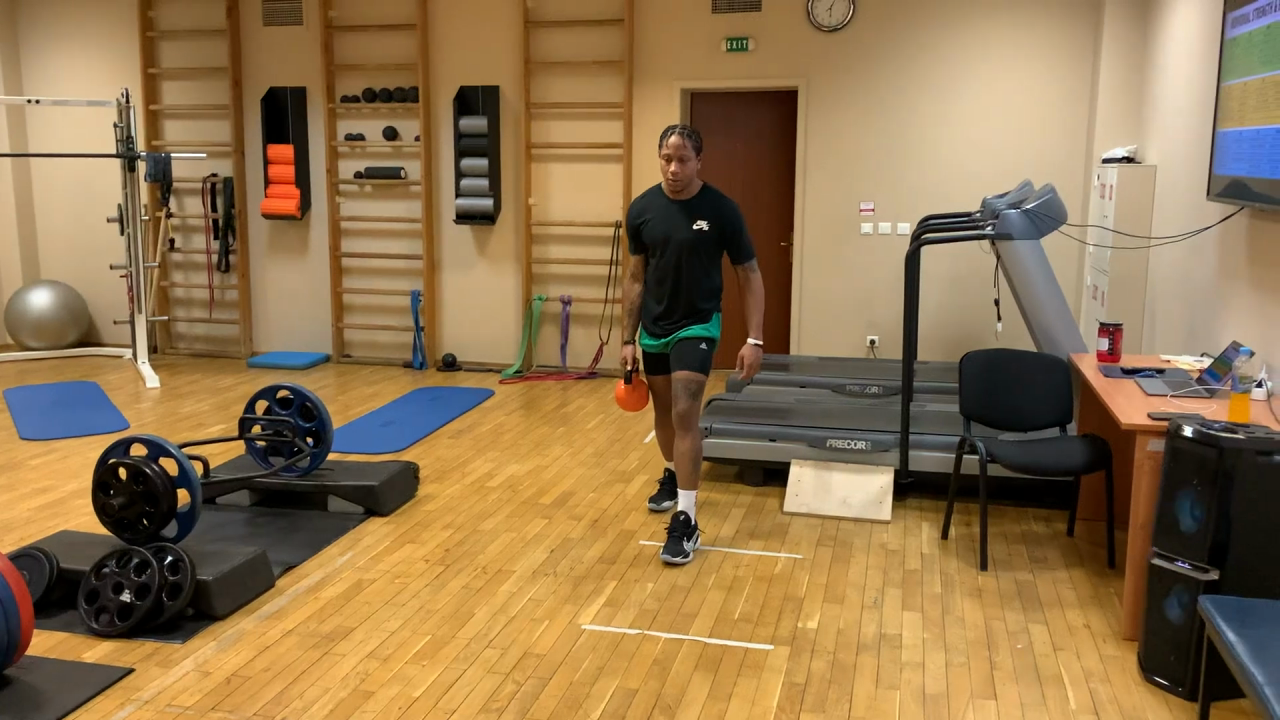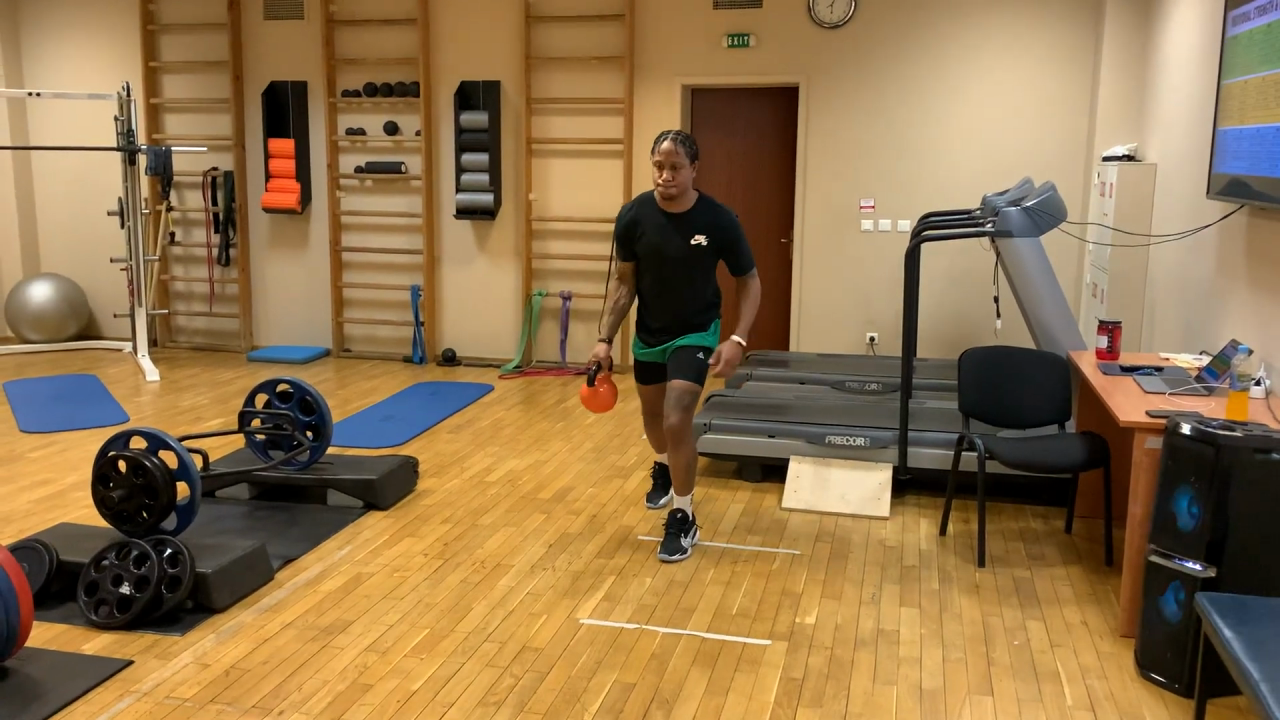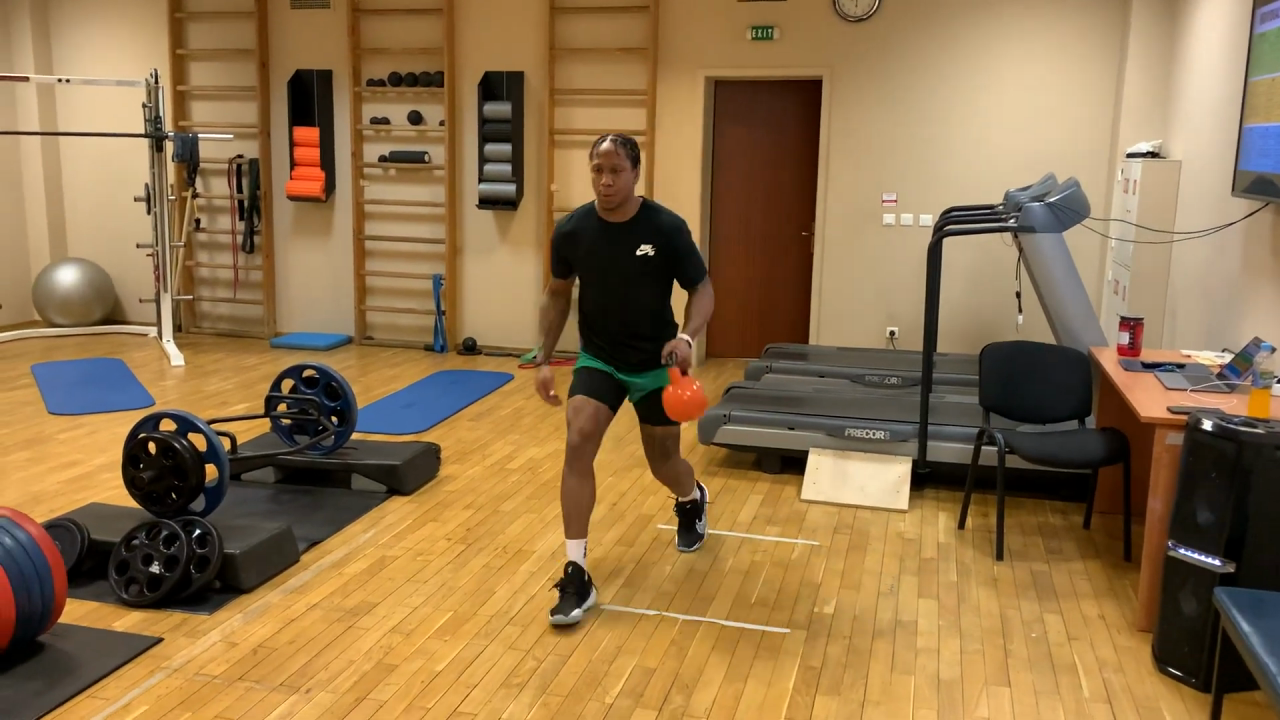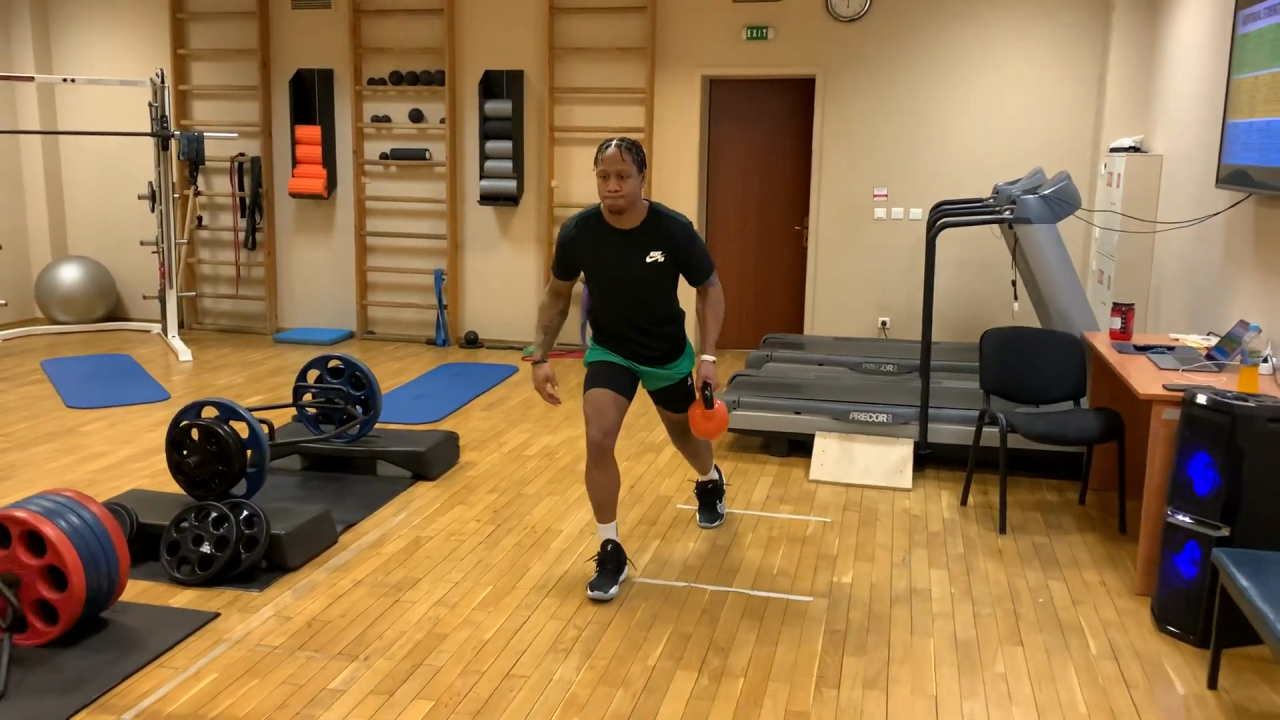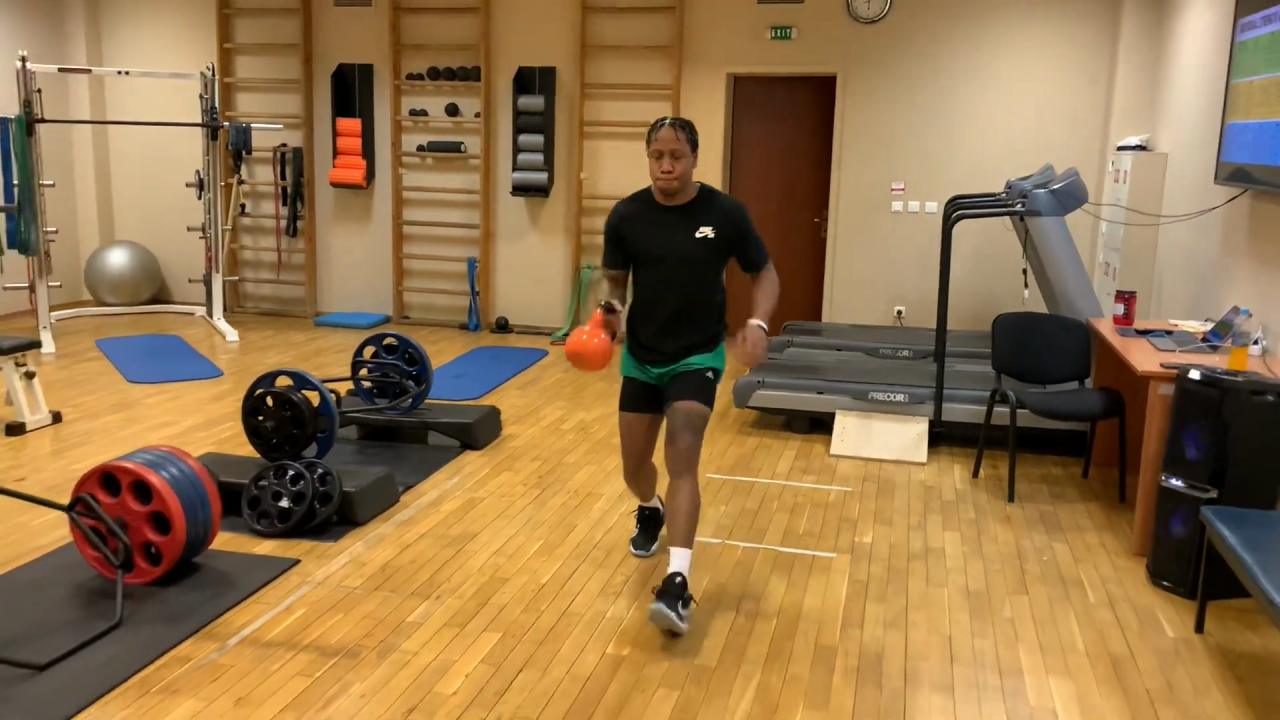
dt=0.7s
person 1, frame 1
left shoulder: (721, 209)
right shoulder: (642, 209)
left elbow: (749, 275)
right elbow: (636, 277)
left wrist: (754, 339)
right wrist: (628, 338)
left hip: (697, 326)
right hip: (653, 328)
left knee: (684, 414)
right knee: (663, 411)
left ankle: (686, 520)
right ankle: (672, 477)
person 1, frame 2
left shoulder: (718, 220)
right shoulder: (633, 215)
left elbow: (750, 281)
right elbow: (624, 280)
left wrist: (737, 338)
right wrist: (607, 336)
left hip: (696, 335)
right hip: (648, 334)
left knee: (676, 422)
right knee: (652, 419)
left ankle: (683, 517)
right ankle: (665, 466)
person 1, frame 3
left shoulder: (666, 228)
right shoulder: (571, 230)
left elbow: (702, 290)
right elbow: (559, 291)
left wrist: (686, 337)
right wrist: (545, 359)
left hip: (655, 362)
right hip: (597, 358)
left knee: (663, 464)
right knee: (577, 447)
left ankle: (693, 499)
right ankle: (576, 573)
person 1, frame 4
left shoulder: (674, 229)
right shoulder: (577, 232)
left elbow: (710, 287)
right elbow: (558, 294)
left wrist: (707, 355)
right wrist: (541, 355)
left hip: (669, 353)
right hip: (609, 349)
left knee: (688, 438)
right knee: (598, 442)
left ankle: (710, 481)
right ankle: (610, 551)
person 1, frame 5
left shoulder: (724, 212)
right shoulder: (625, 215)
left elbow: (765, 273)
right elbow: (614, 281)
left wrist: (757, 324)
right wrist: (611, 306)
left hip: (697, 356)
right hip: (641, 356)
left knee: (681, 459)
right knee: (634, 465)
left ankle: (676, 584)
right ankle: (651, 512)
